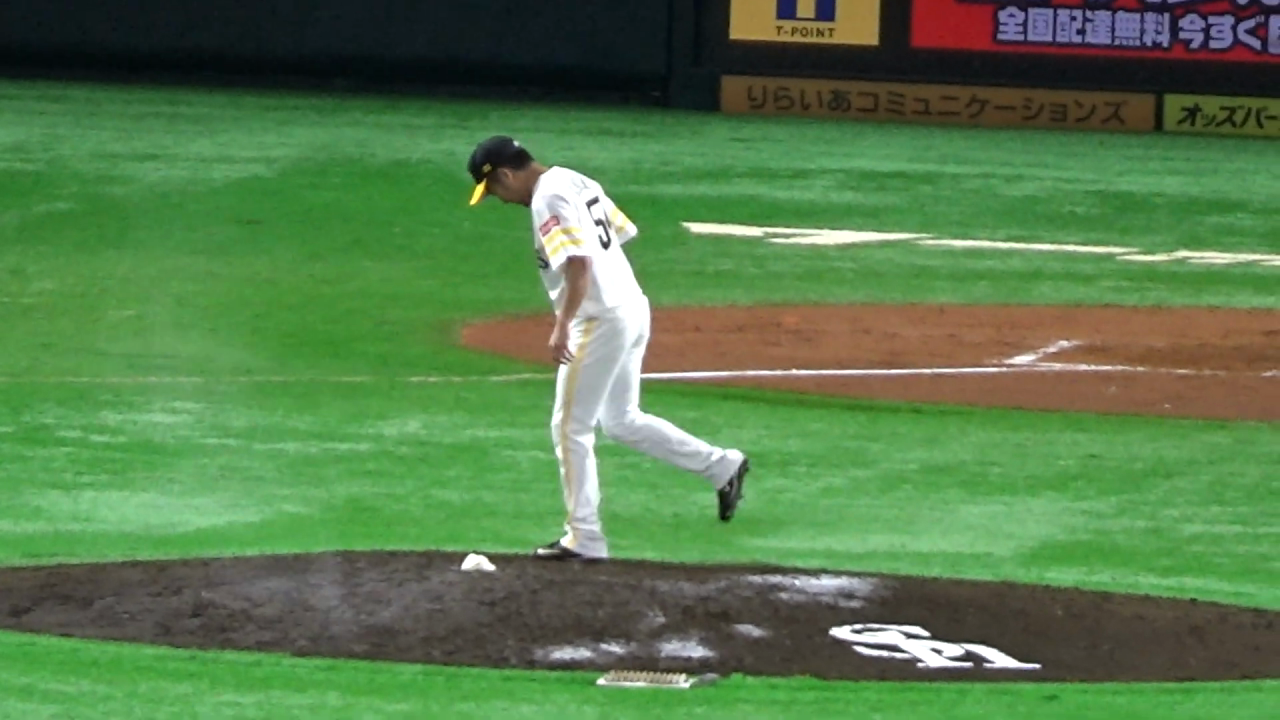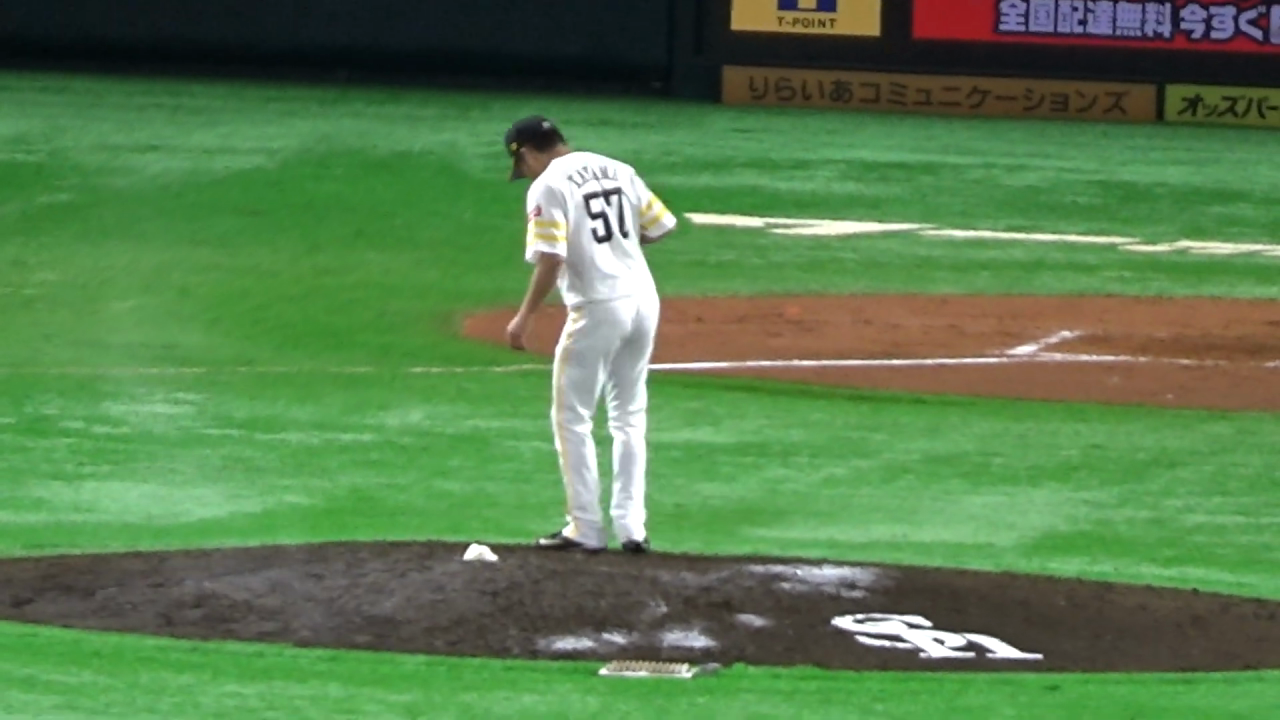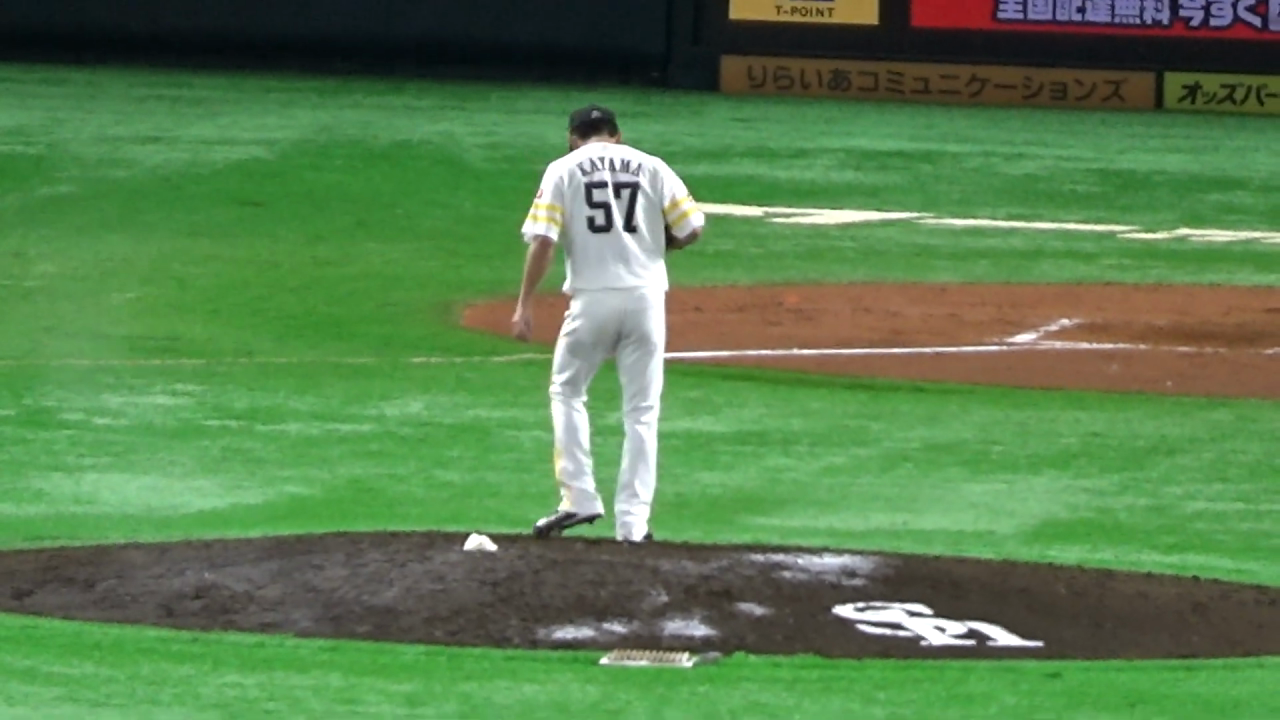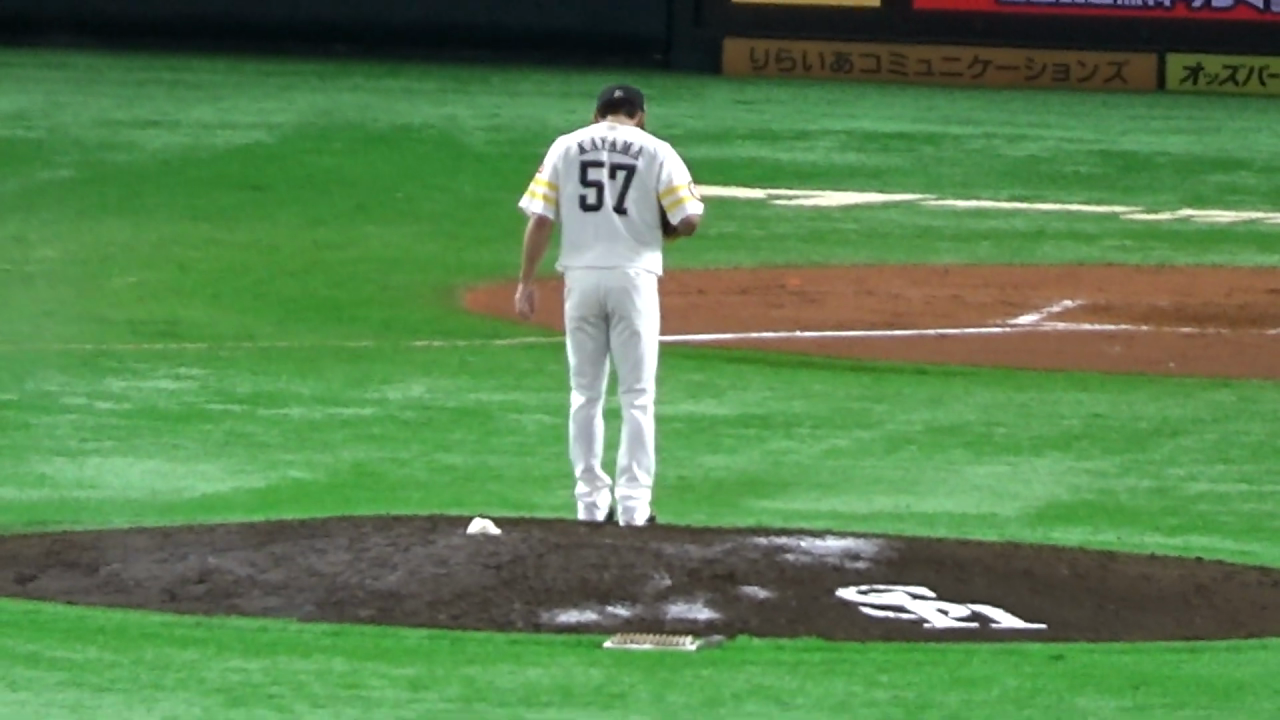
dt=0.3s
person 1, frame 1
left shoulder: (547, 198)
right shoulder: (578, 181)
left elbow: (577, 265)
right elbow: (623, 232)
left wrist: (561, 326)
left hip: (603, 320)
right hip: (633, 310)
left knee: (571, 428)
right knee: (622, 418)
left ankle: (585, 539)
right ankle: (718, 464)
person 1, frame 2
left shoulder: (548, 186)
right shoulder: (617, 169)
left elbow: (551, 261)
right elbow: (661, 227)
left wrist: (525, 316)
left hip: (597, 310)
right hip: (643, 303)
left knee: (570, 418)
right knee: (629, 414)
left ankle: (585, 529)
right ankle: (631, 523)
person 1, frame 3
left shoulder: (562, 169)
right shoulder: (652, 167)
left elbow: (542, 242)
right elbow: (692, 230)
left wrist: (524, 303)
left hip: (592, 300)
right hip: (644, 297)
left knee: (566, 394)
right knee: (641, 412)
left ankle: (578, 499)
right ankle: (632, 521)
person 1, frame 4
left shoulder: (565, 146)
right shoulder: (657, 150)
left elbow: (540, 219)
right elbow: (689, 220)
left wrist: (526, 281)
right wrist: (663, 232)
left hip: (581, 279)
right hip: (633, 279)
left knee: (586, 394)
right knee: (636, 396)
left ankle: (591, 501)
right ankle: (633, 506)
